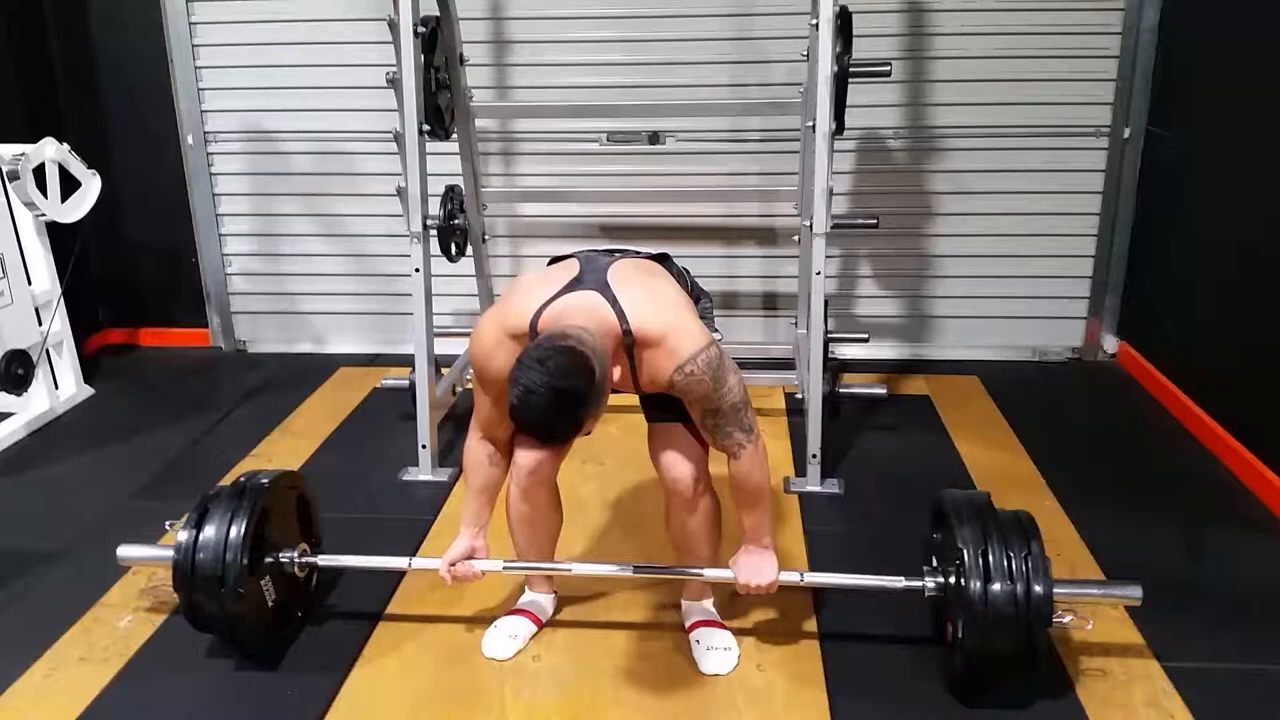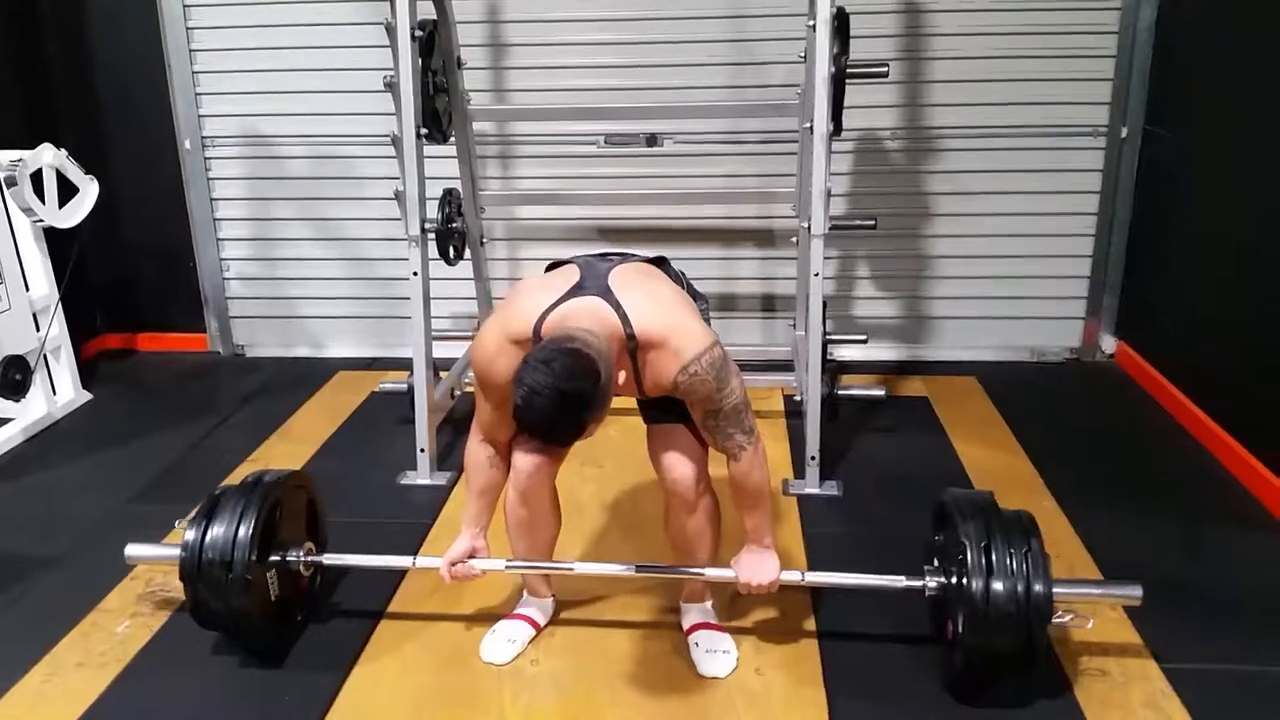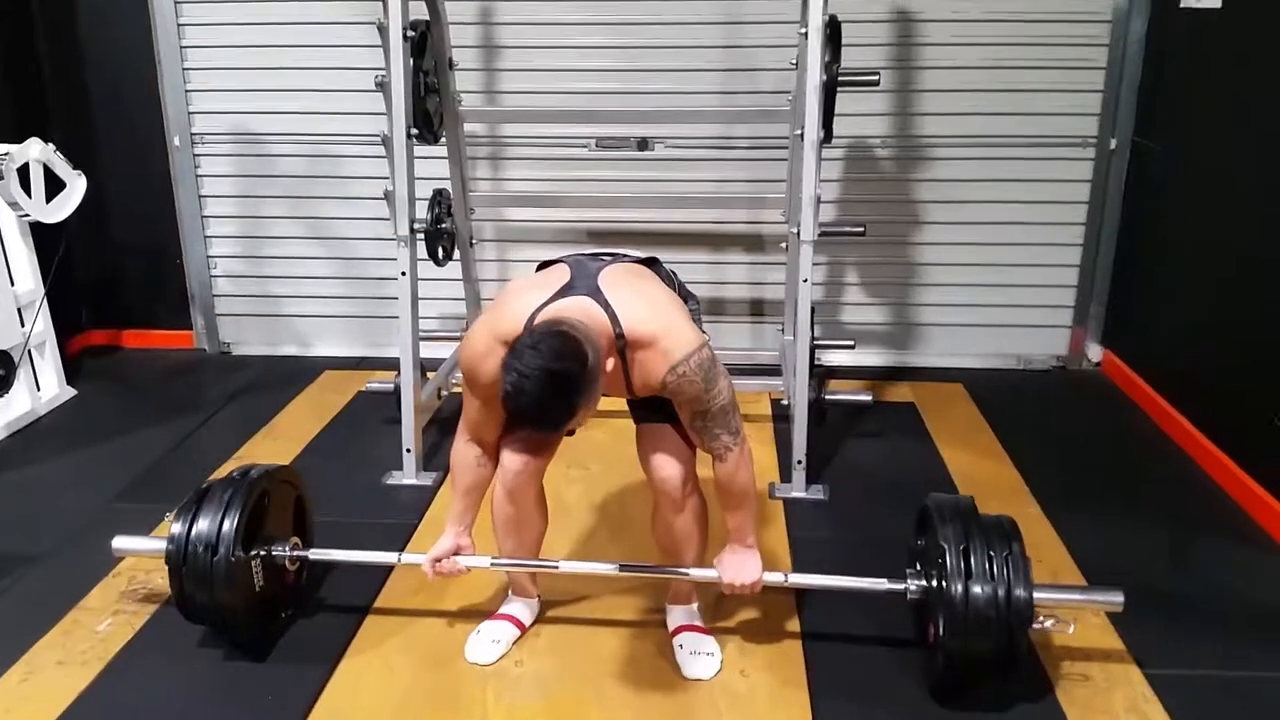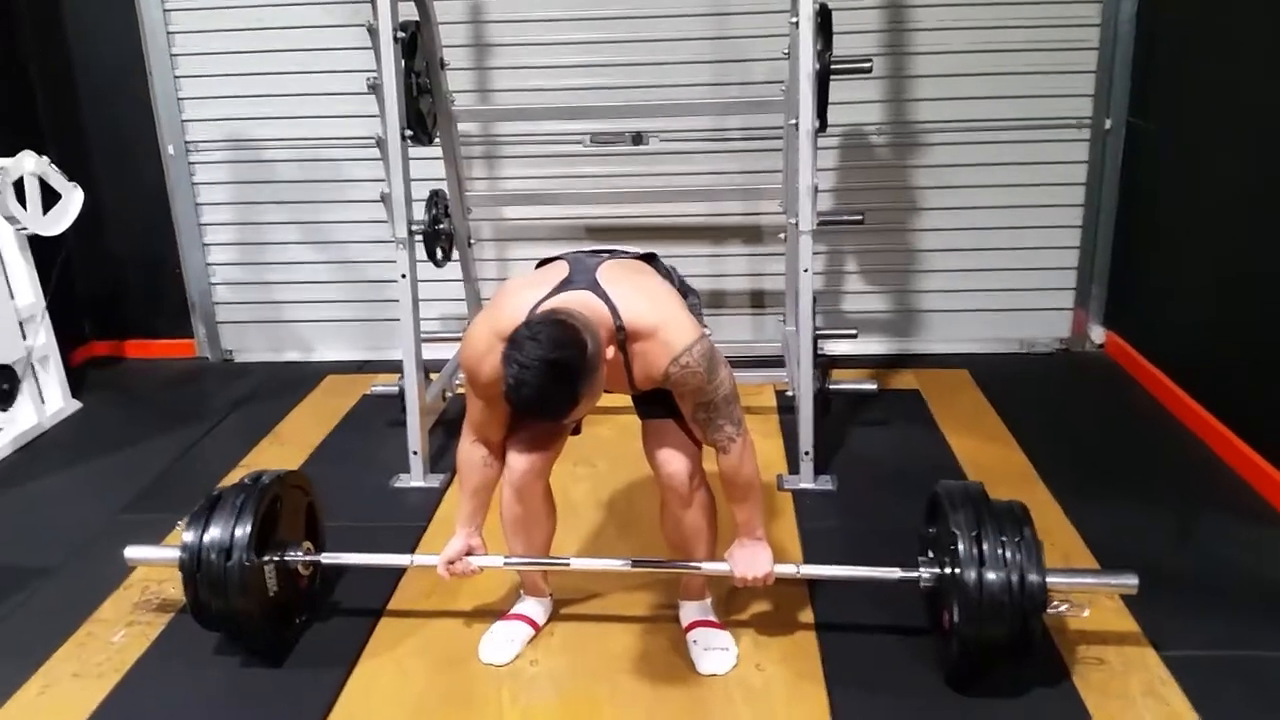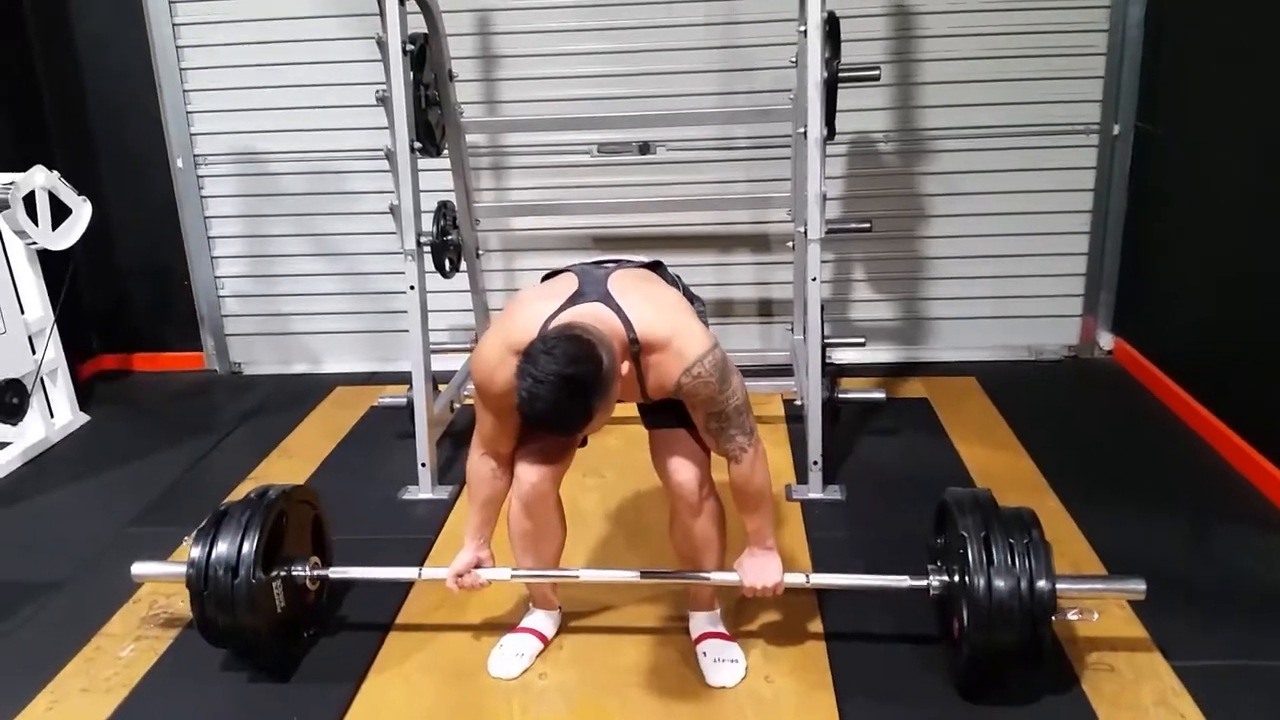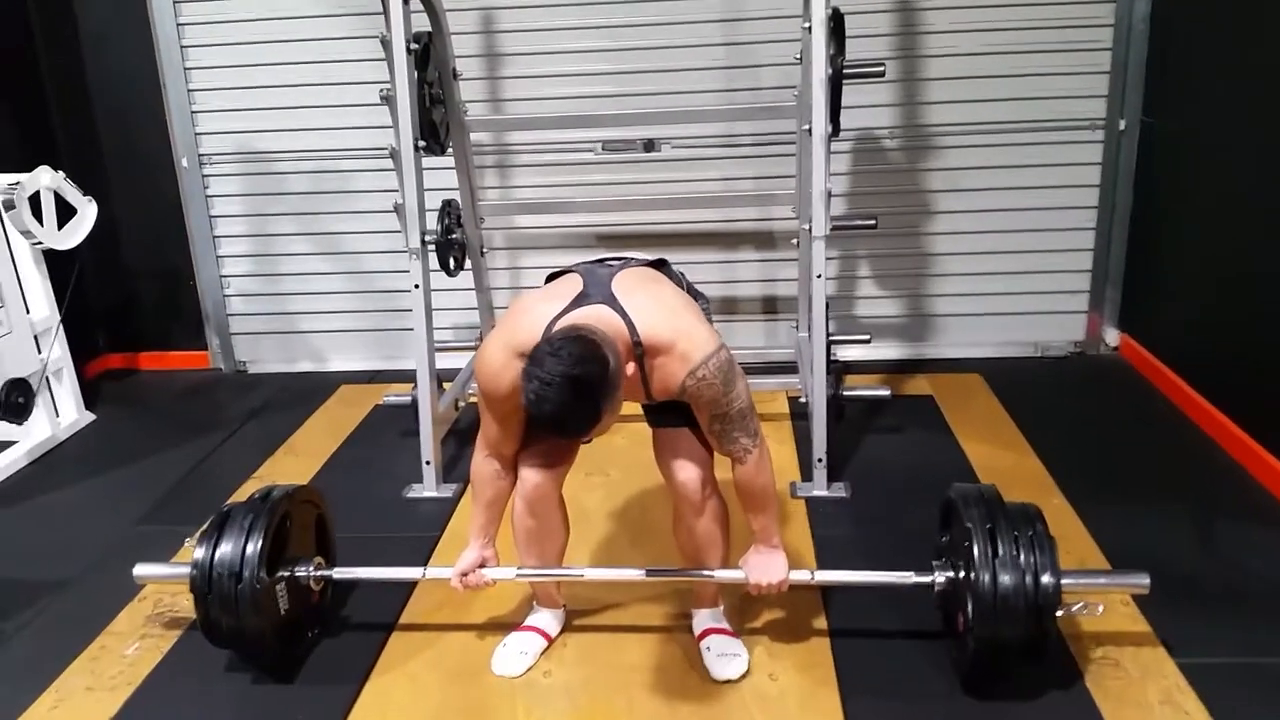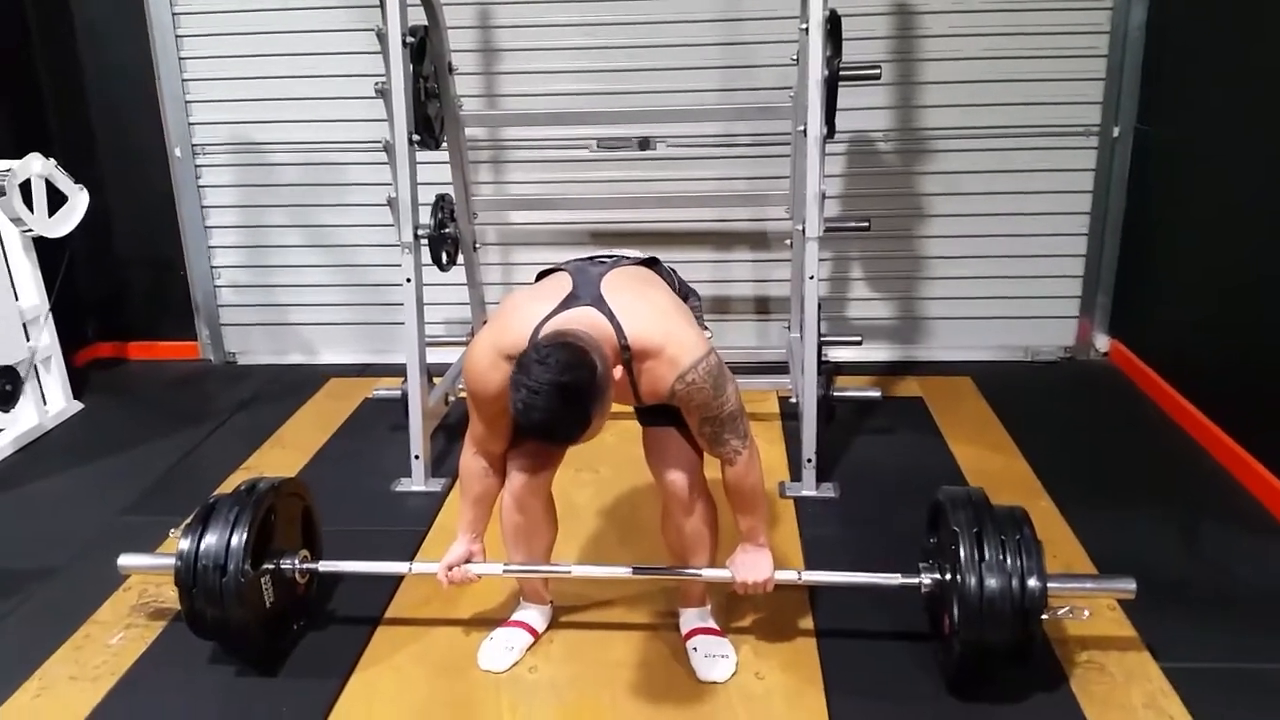
dt=0.3s
person 1, frame 1
left shoulder: (680, 349)
right shoulder: (499, 339)
left elbow: (742, 443)
right elbow: (489, 438)
left wrist: (758, 546)
right wrist: (471, 531)
right hip: (563, 318)
left knee: (685, 475)
right knee: (529, 464)
left ankle: (698, 601)
right ankle: (538, 594)
person 1, frame 2
left shoulder: (682, 351)
right shoulder: (502, 345)
left elbow: (743, 444)
right elbow: (489, 440)
left wrist: (759, 544)
right wrist: (472, 531)
left hip: (658, 341)
right hip: (563, 321)
left knee: (685, 476)
right knee: (527, 467)
left ankle: (697, 603)
right ankle: (535, 597)
person 1, frame 3
left shoulder: (672, 350)
right shoulder: (489, 345)
left elbow: (728, 445)
right elbow: (476, 440)
left wrist: (742, 545)
right wrist: (457, 529)
left hip: (652, 338)
left knee: (674, 477)
right knee: (516, 466)
left ankle: (683, 606)
right ankle: (521, 598)
person 1, frame 4
left shoulder: (672, 343)
right shoulder: (489, 343)
left elbow: (731, 439)
right elbow: (482, 440)
left wrist: (750, 538)
right wrist: (467, 530)
left hip: (650, 336)
left knee: (680, 472)
right knee: (521, 467)
left ankle: (696, 601)
right ankle: (533, 597)
person 1, frame 5
left shoulder: (684, 353)
right shoulder: (501, 356)
left elbow: (742, 446)
right elbow: (491, 453)
left wrist: (761, 547)
right wrist: (475, 543)
left hip: (660, 345)
right hip: (552, 350)
left knee: (689, 480)
right knee: (530, 477)
left ankle: (705, 613)
right ankle: (542, 610)
person 1, frame 6
left shoulder: (687, 355)
right shoulder: (504, 358)
left elbow: (746, 448)
right elbow: (495, 453)
left wrist: (766, 544)
right wrist: (479, 543)
left hip: (662, 342)
left knee: (691, 480)
right knee: (533, 478)
left ankle: (708, 610)
right ankle: (546, 609)
person 1, frame 7
left shoulder: (678, 358)
right shoulder: (493, 359)
left elbow: (736, 449)
right elbow: (483, 450)
left wrist: (754, 543)
right wrist: (468, 537)
left knee: (682, 480)
right knee: (522, 475)
left ankle: (695, 610)
right ankle: (533, 604)
